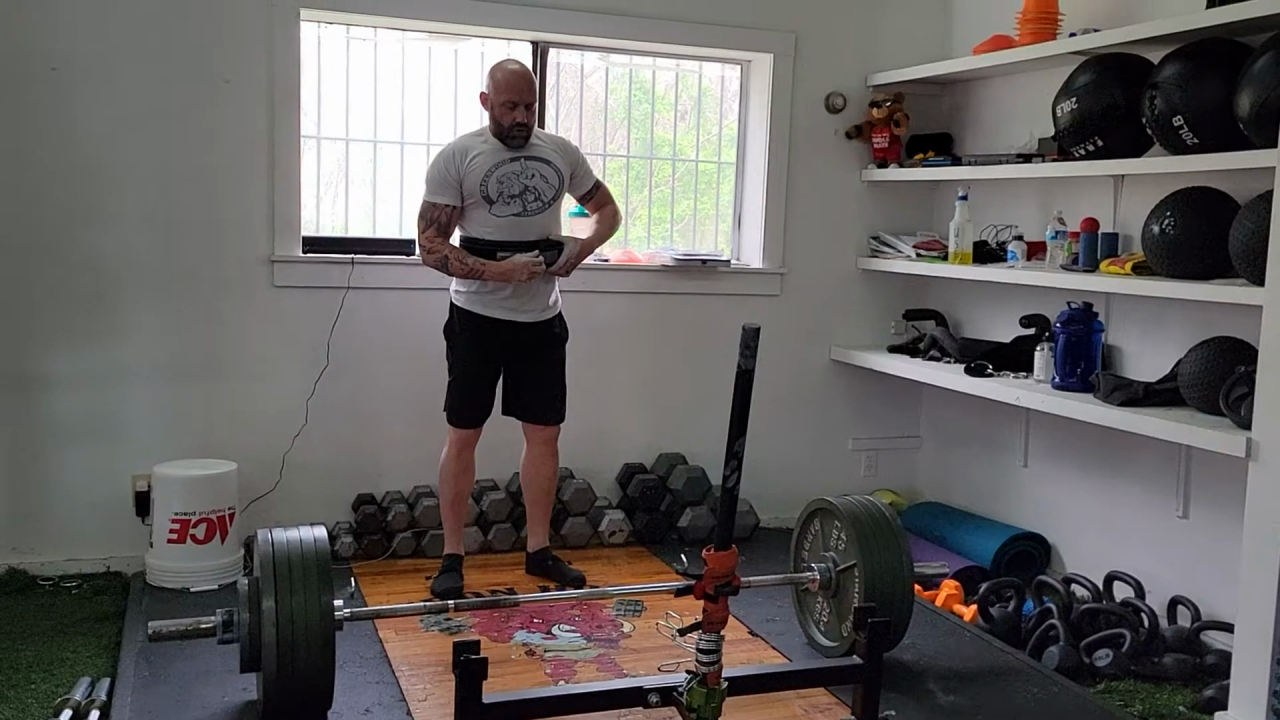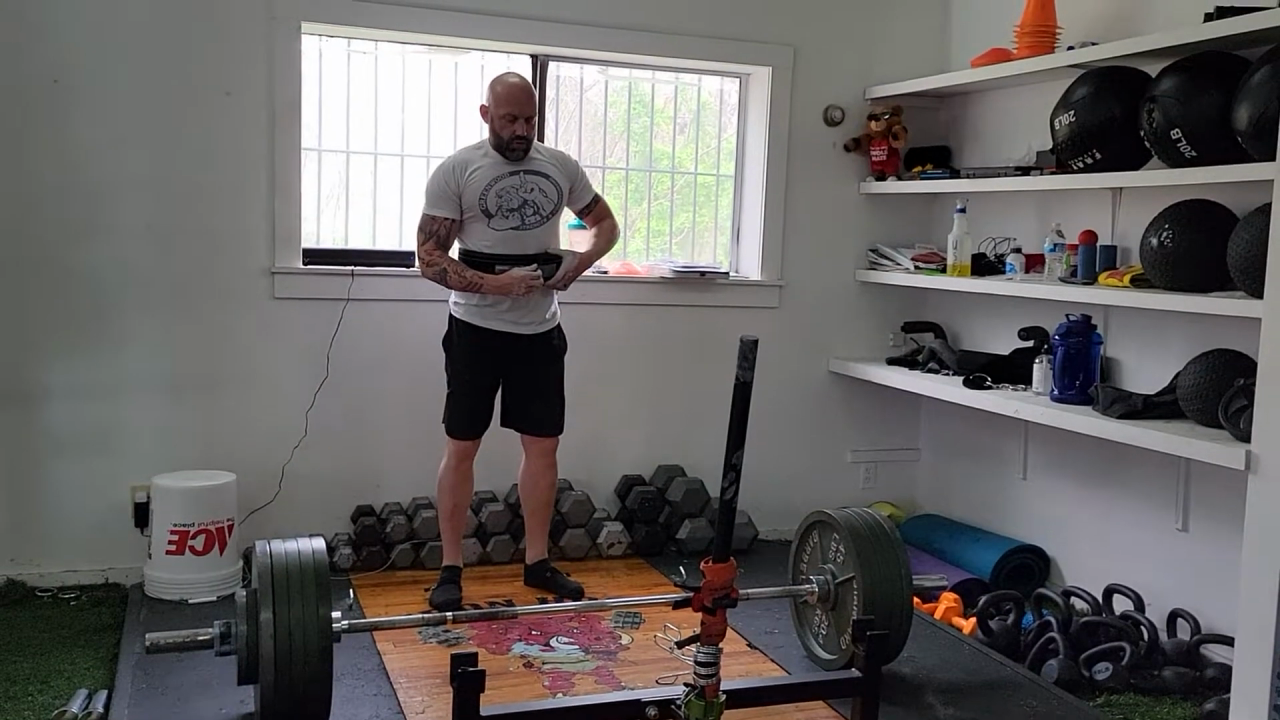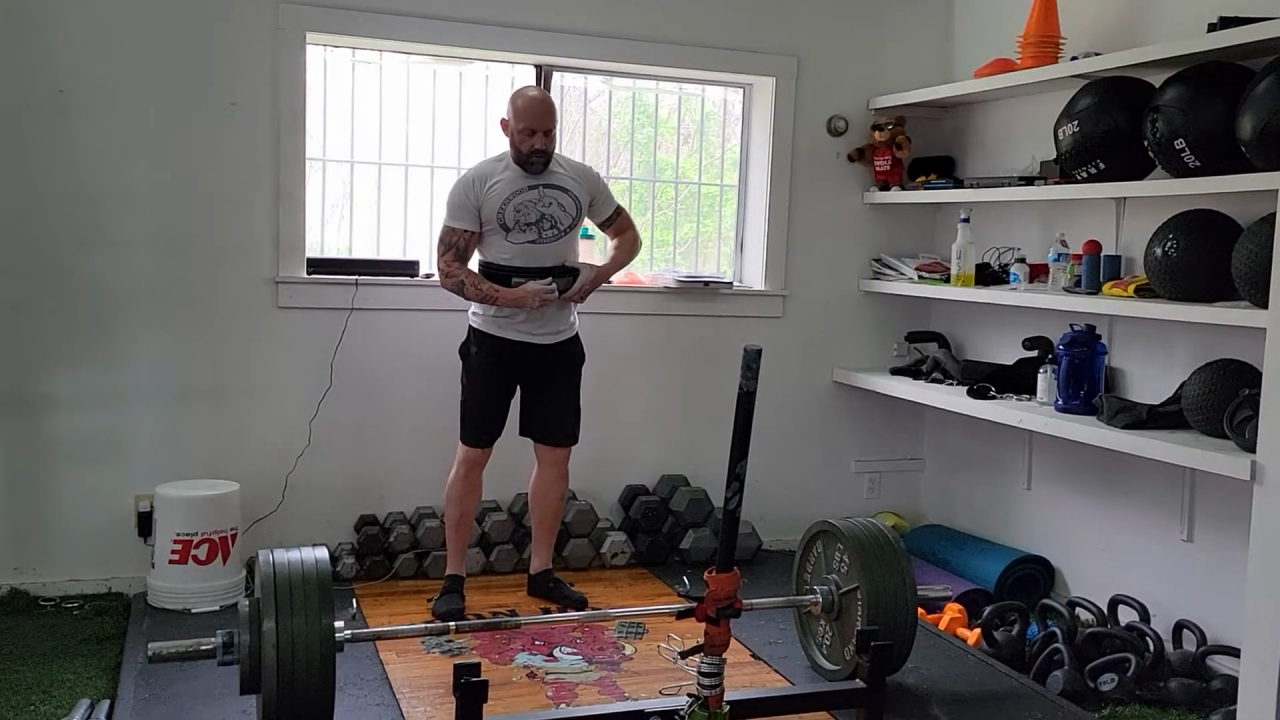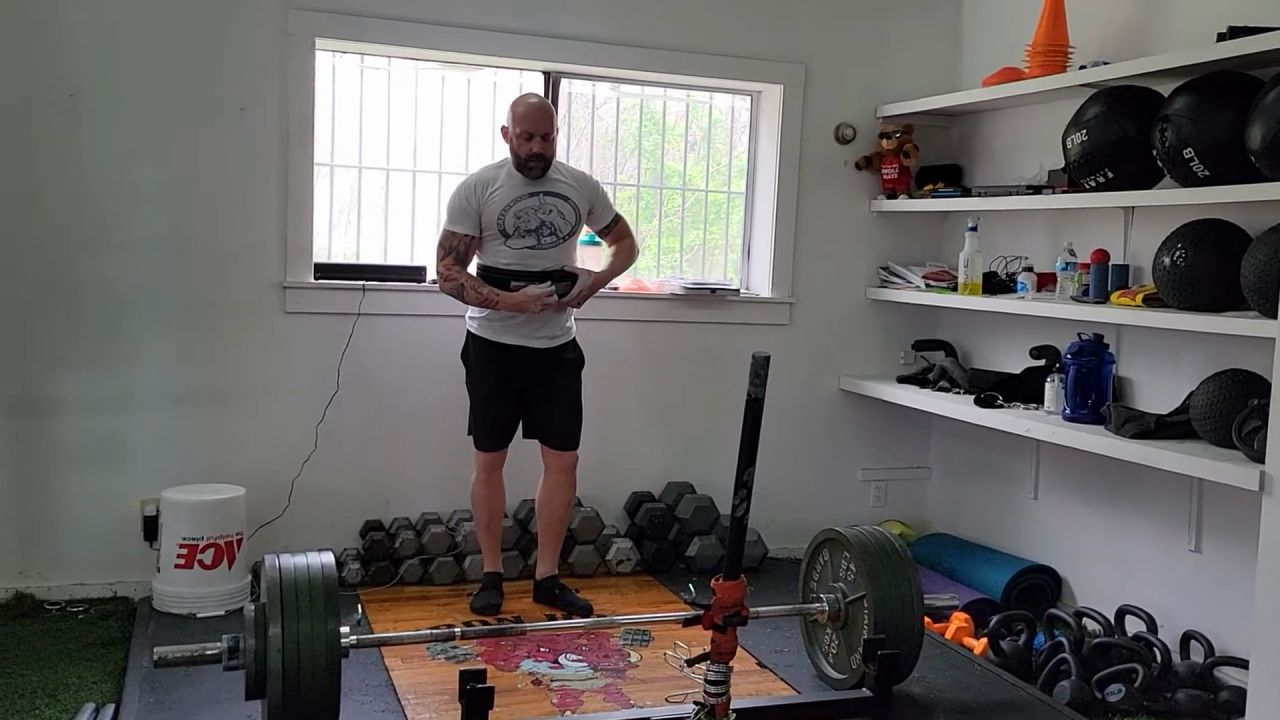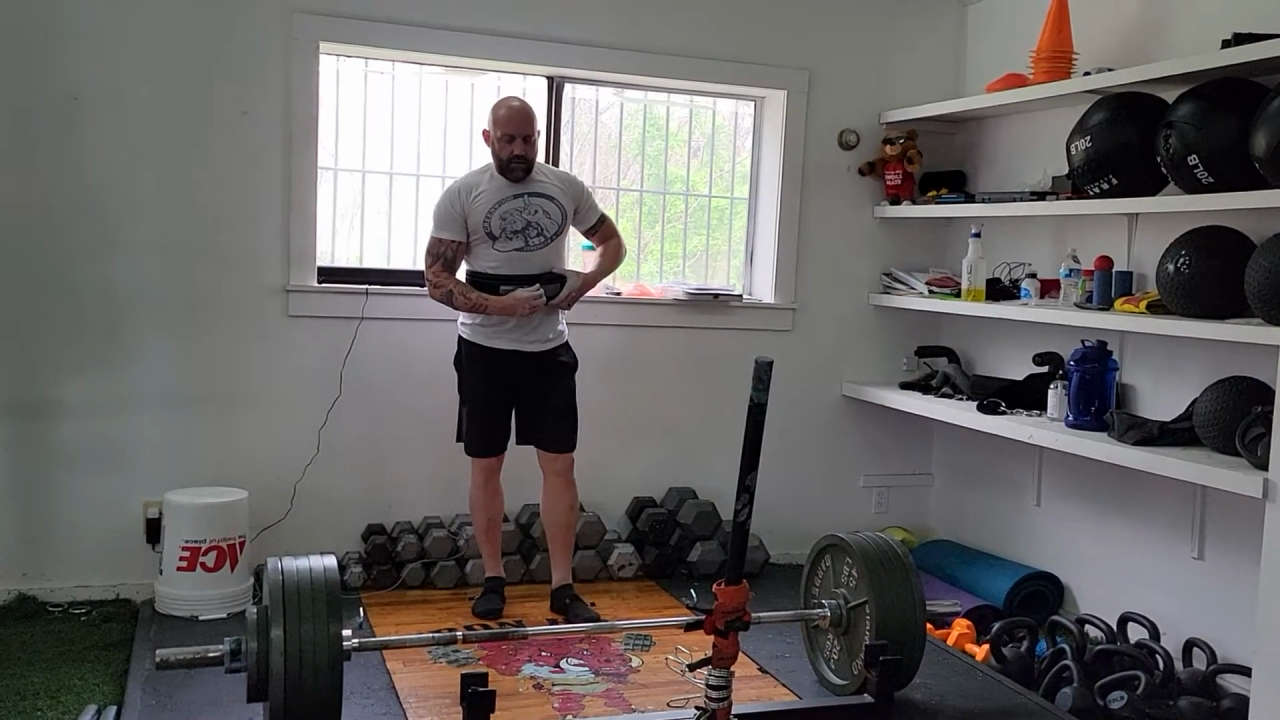
dt=0.5s
person 1, frame 1
left shoulder: (562, 152)
right shoulder: (456, 158)
left elbow: (608, 209)
right elbow: (430, 245)
left wrist: (583, 246)
right wrist: (496, 272)
left hip: (542, 317)
right hip: (478, 316)
left knee: (544, 434)
right knee: (463, 435)
left ankle: (539, 550)
right ankle: (452, 556)
person 1, frame 2
left shoulder: (561, 167)
right shoulder: (456, 171)
left elbow: (606, 222)
right elbow: (429, 258)
left wrist: (581, 261)
right wrist: (495, 284)
left hip: (540, 330)
right hip: (477, 329)
left knee: (542, 445)
right knee: (461, 447)
left ankle: (538, 561)
right ankle: (450, 568)
person 1, frame 3
left shoulder: (583, 179)
right shoulder: (477, 182)
left elbow: (628, 235)
right elbow: (449, 268)
left wrist: (598, 274)
right wrist: (509, 297)
left hip: (557, 340)
right hip: (493, 337)
left knee: (554, 455)
right knee: (472, 455)
left ankle: (541, 571)
right ankle: (454, 579)
person 1, frame 4
left shoulder: (582, 187)
right shoulder: (477, 189)
left elbow: (626, 242)
right elbow: (448, 272)
left wrist: (596, 279)
right wrist: (509, 301)
left hip: (557, 345)
right hip: (493, 343)
left knee: (562, 462)
right knee: (489, 461)
left ankle: (547, 576)
right ankle: (492, 574)
person 1, frame 5
left shoulder: (566, 186)
right shoulder: (461, 194)
left elbow: (612, 241)
right elbow: (437, 279)
left wrist: (585, 280)
right wrist: (499, 305)
left hip: (548, 348)
right hip: (485, 349)
left knee: (559, 466)
right knee: (486, 466)
left ankle: (563, 587)
right ankle: (493, 580)
